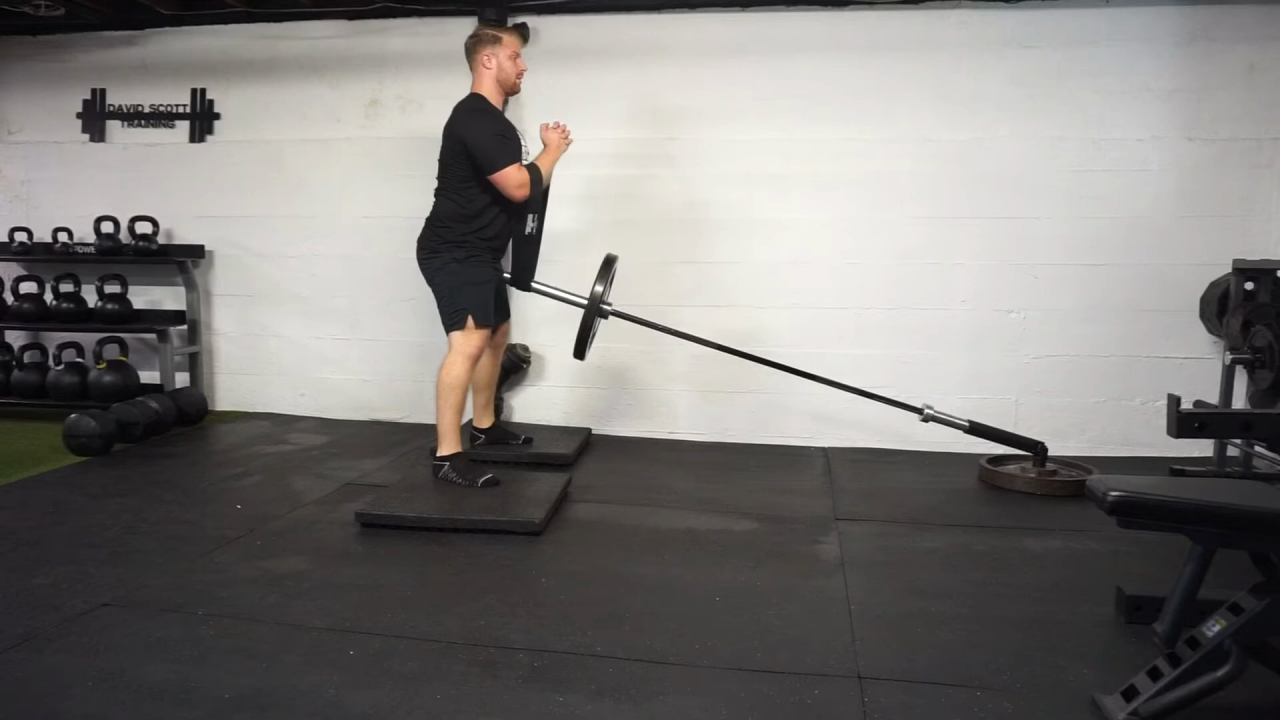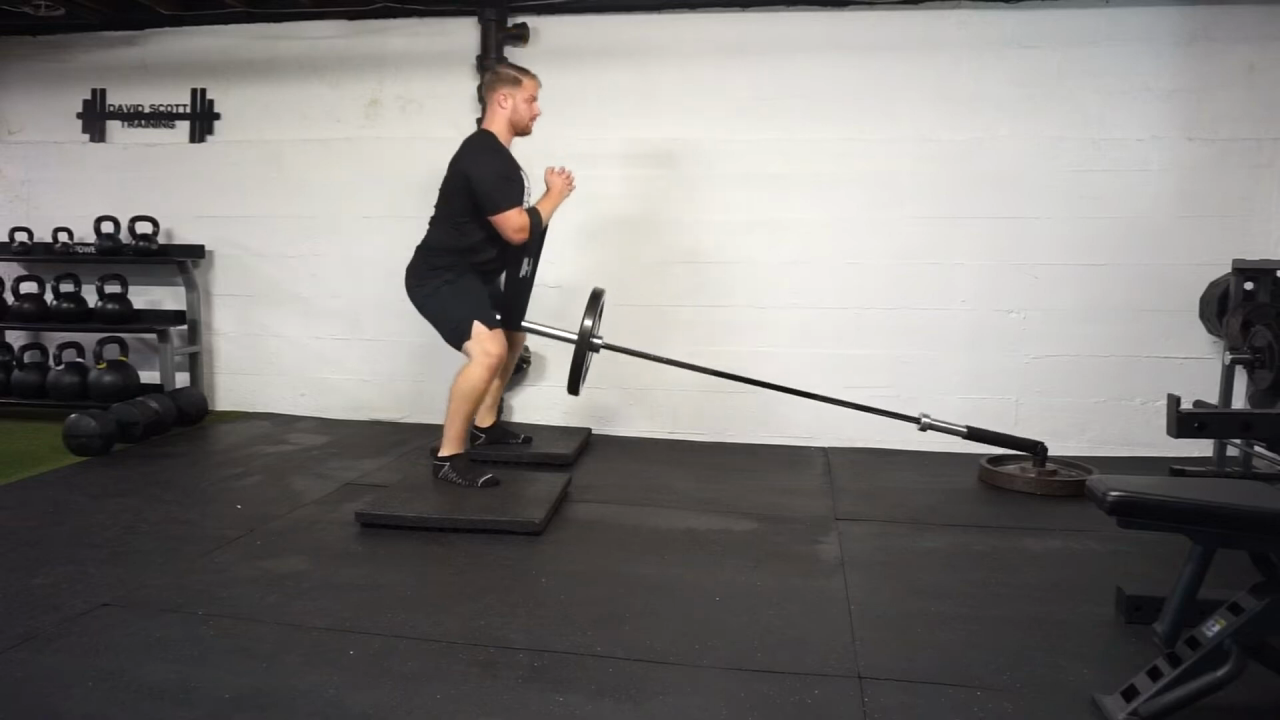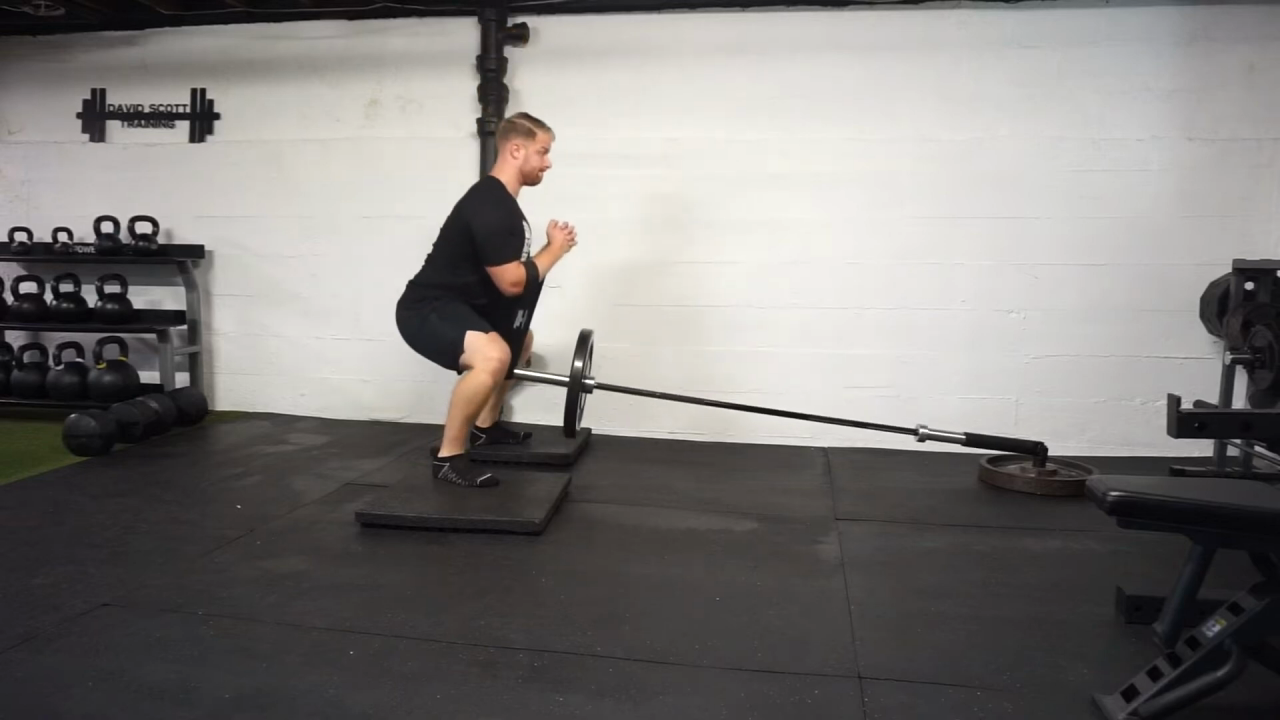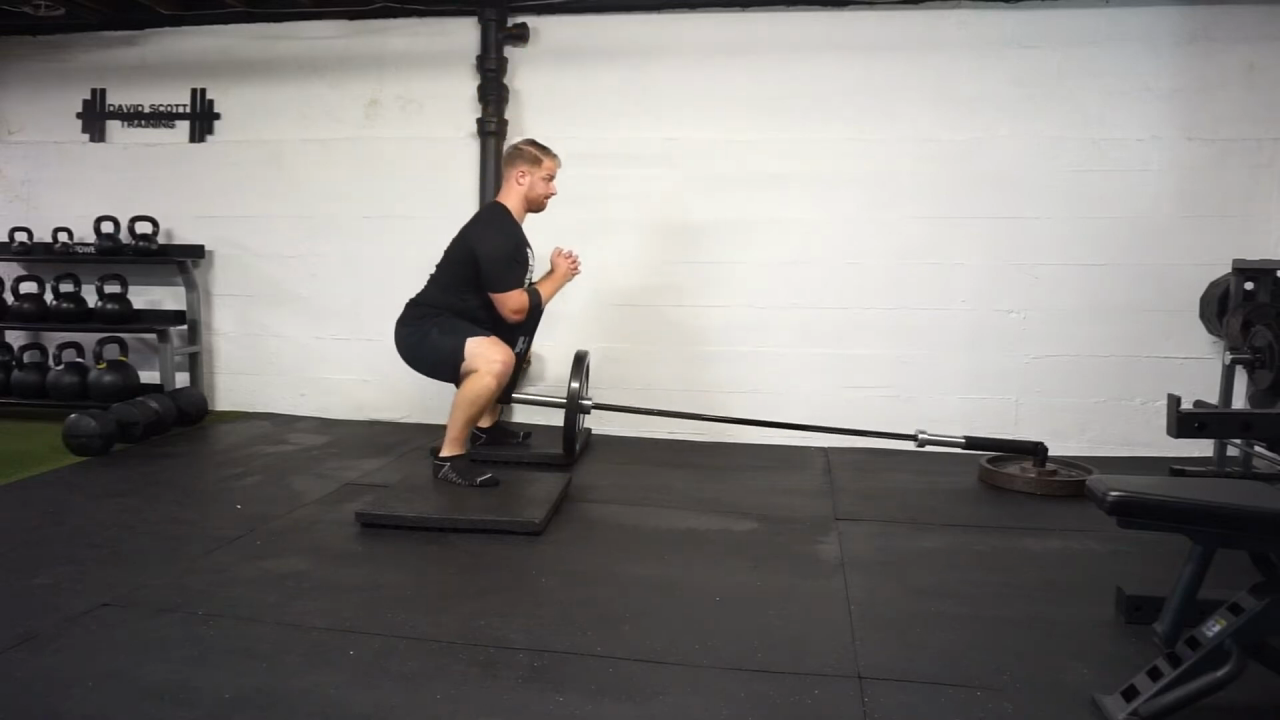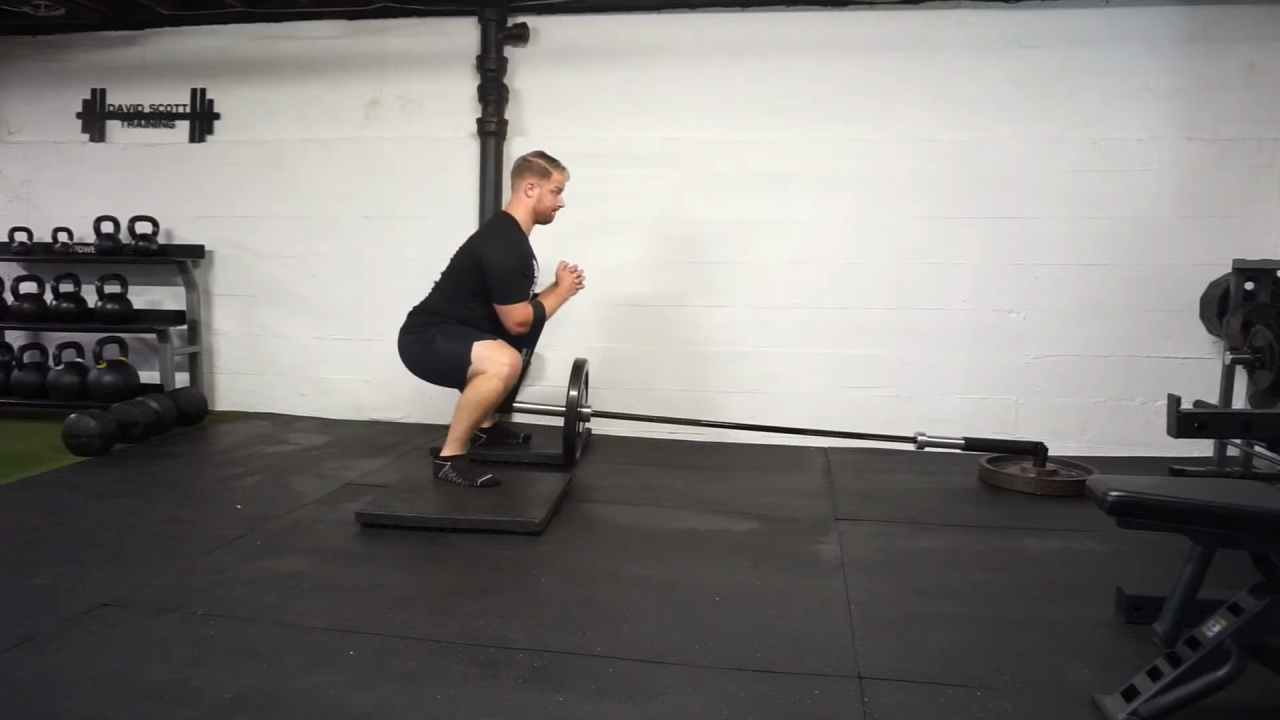
dt=0.5s
person 1, frame 1
left shoulder: (489, 117)
right shoulder: (475, 118)
right elbow: (519, 186)
right wrist: (553, 149)
left hip: (478, 251)
right hip: (456, 252)
left knee: (495, 335)
right knee: (468, 343)
left ankle: (484, 427)
right ankle: (448, 456)
person 1, frame 2
left shoulder: (494, 153)
right shoulder: (484, 158)
left elbow: (513, 227)
right elbow: (517, 230)
right wrist: (556, 193)
left hip: (470, 272)
right hip: (439, 276)
left knee: (512, 335)
right knee: (488, 349)
left ankle: (485, 425)
right ankle: (449, 456)
person 1, frame 3
left shoulder: (501, 201)
right shoulder: (490, 207)
left elbow: (510, 276)
right elbow: (512, 283)
right wrist: (556, 248)
left hip: (462, 303)
right hip: (427, 310)
left knee: (520, 340)
right knee: (493, 356)
left ankle: (485, 426)
right ankle: (449, 457)
person 1, frame 4
left shoulder: (504, 226)
right shoulder: (495, 234)
left elbow: (512, 300)
right elbow: (515, 309)
left wrist: (555, 274)
right wrist: (559, 276)
left hip: (451, 324)
right hip: (423, 331)
left knee: (517, 348)
right knee: (497, 360)
left ankle: (485, 426)
right ankle: (449, 458)
person 1, frame 5
left shoulder: (510, 235)
right shoulder: (504, 245)
left elbow: (516, 311)
right elbow: (518, 321)
left wrist: (559, 287)
right wrist: (564, 290)
left hip: (452, 331)
right hip: (427, 338)
left knee: (520, 351)
right knee: (505, 363)
left ankle: (486, 427)
right ankle: (450, 457)
